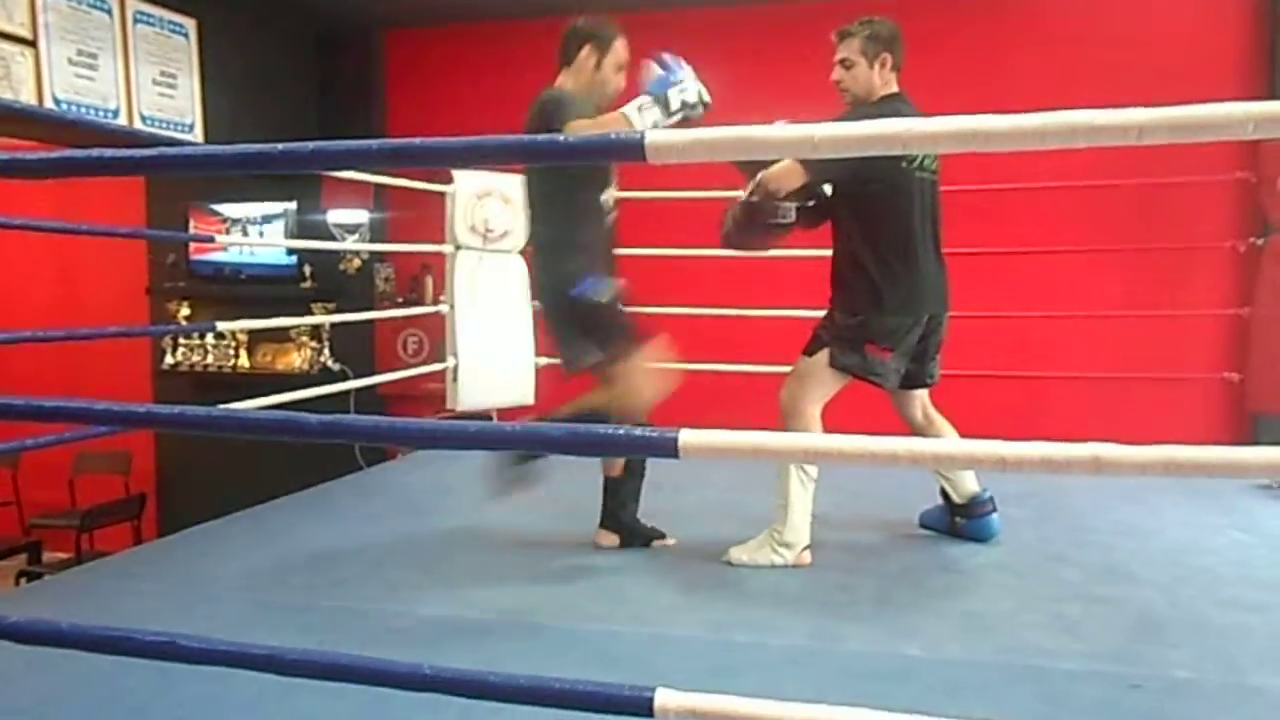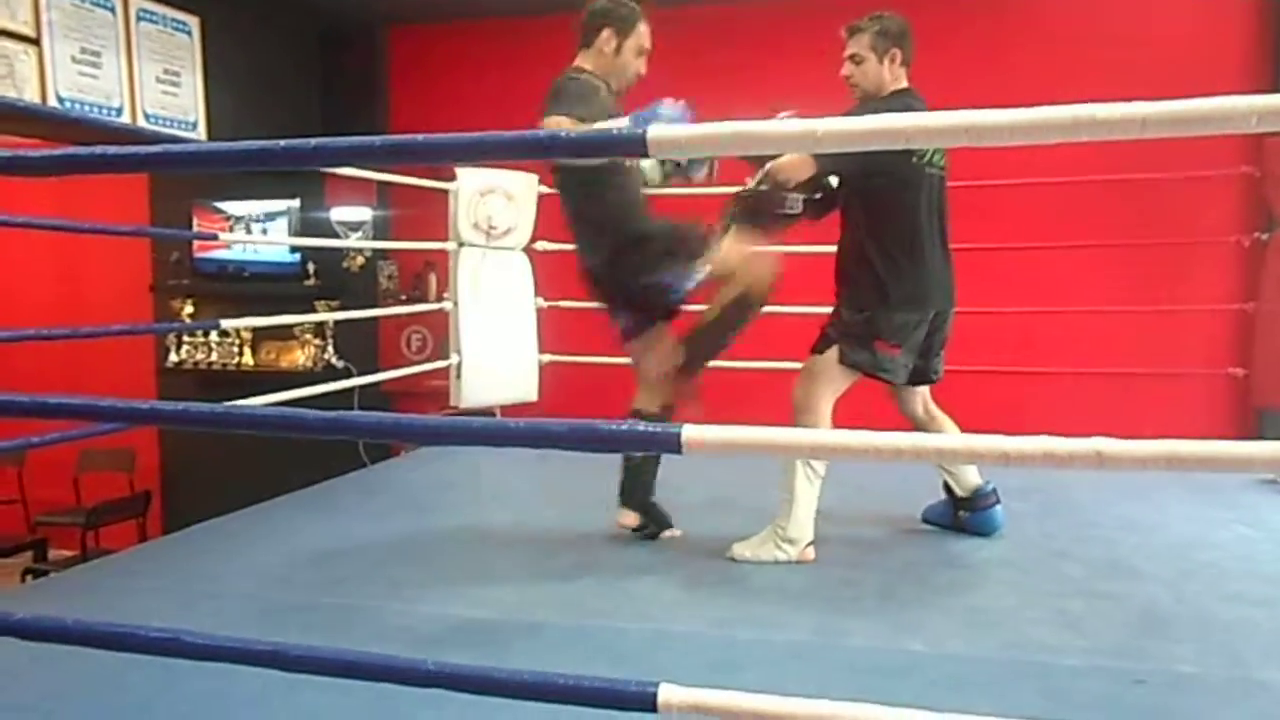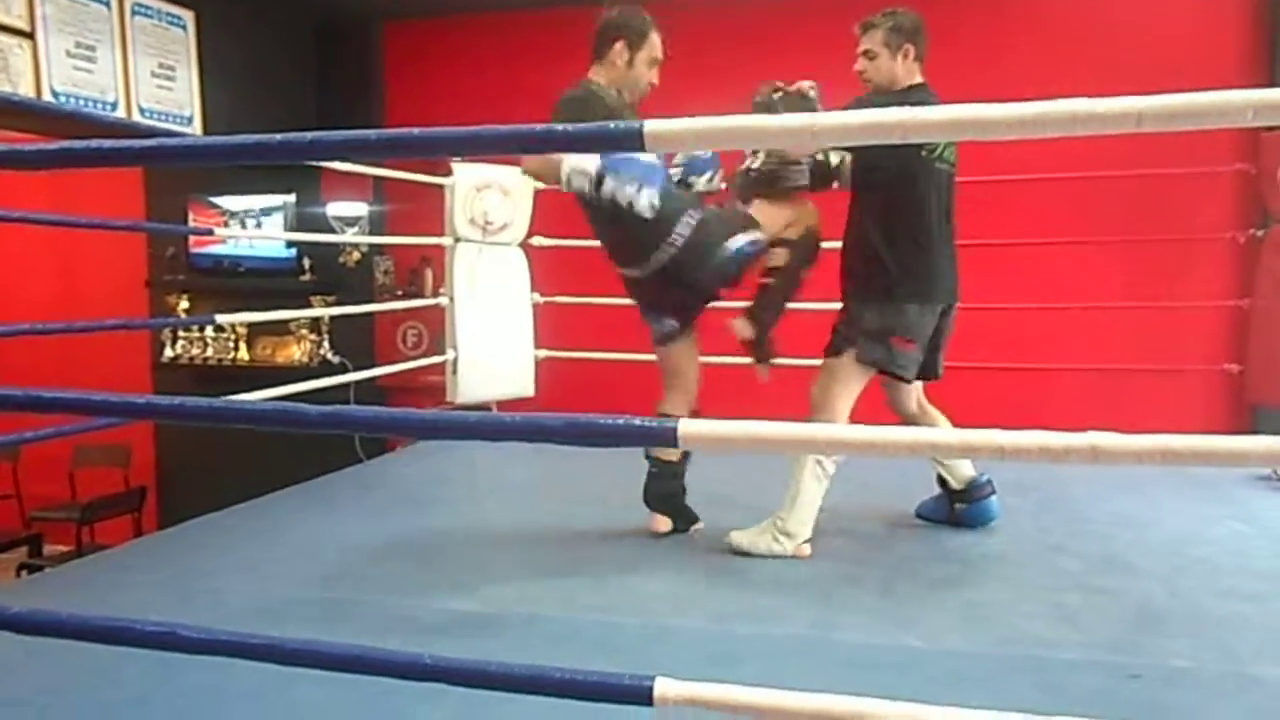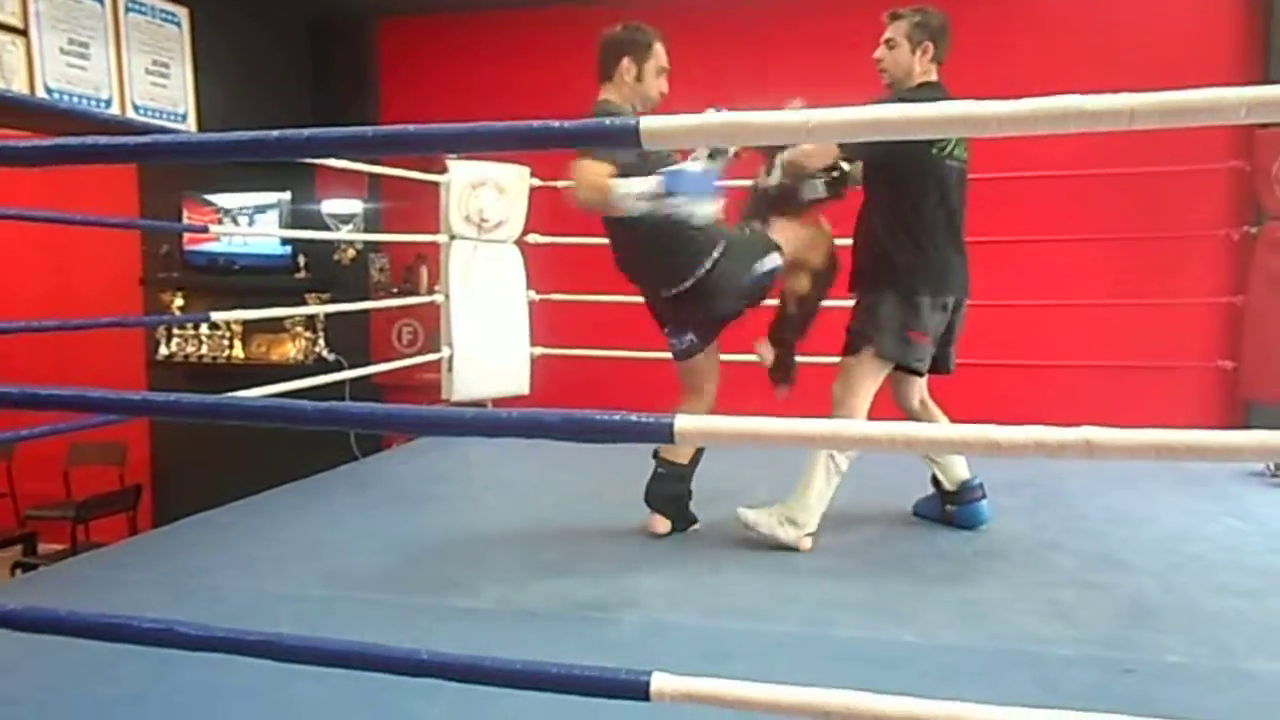
dt=0.1s
person 1, frame 1
left shoulder: (869, 125)
left elbow: (781, 180)
left wrist: (751, 198)
right wrist: (805, 201)
left hip: (880, 301)
right hip: (922, 296)
left knee: (799, 400)
right knee: (916, 407)
left ankle: (789, 541)
right ankle: (974, 507)
person 1, frame 2
left shoulder: (879, 118)
right shoulder: (921, 121)
left elbow: (788, 170)
left wrist: (759, 183)
right wrist: (816, 177)
left hip: (886, 294)
right hip: (925, 289)
left knee: (811, 398)
right knee: (915, 403)
left ankle: (791, 537)
right ankle: (975, 500)
person 1, frame 3
left shoulder: (891, 111)
right shoulder: (934, 115)
left hip: (894, 289)
right hip: (930, 285)
left knee: (830, 398)
right knee: (907, 398)
left ankle: (790, 531)
right ankle: (970, 492)
person 1, frame 4
left shoulder: (906, 110)
left elbow: (819, 155)
left wrist: (785, 163)
left hip: (906, 282)
right hip: (937, 279)
left knee: (851, 391)
right knee: (910, 394)
left ankle: (800, 517)
right ankle: (963, 495)
person 2, frame 1
left shoulder: (576, 108)
right shoulder: (557, 104)
right elbow: (593, 138)
left wrist: (670, 100)
right wrist: (656, 103)
left hip: (583, 282)
right hip: (574, 284)
left knee: (631, 401)
right knee: (642, 391)
left ankle: (618, 522)
person 2, frame 2
left shoulder: (596, 95)
right shoulder: (575, 89)
right wrist: (633, 131)
left hip: (616, 258)
right hip: (630, 244)
left knee: (657, 380)
right knee: (757, 267)
left ankle: (638, 504)
right ankle: (687, 357)
person 2, frame 3
left shoulder: (609, 106)
right shoulder: (585, 105)
right elbow: (537, 159)
left wrist: (680, 174)
right wrist: (609, 174)
left hip: (648, 262)
right hip: (676, 238)
left knee: (683, 385)
right knee: (798, 213)
left ankle: (664, 505)
right ankle: (758, 329)
person 2, frame 4
left shoulder: (615, 125)
right shoulder: (609, 125)
right elbow: (584, 189)
left wrist: (699, 161)
right wrist: (664, 186)
left hip: (667, 284)
right hip: (702, 260)
left knee: (699, 389)
right knee: (811, 239)
left ankle: (665, 506)
